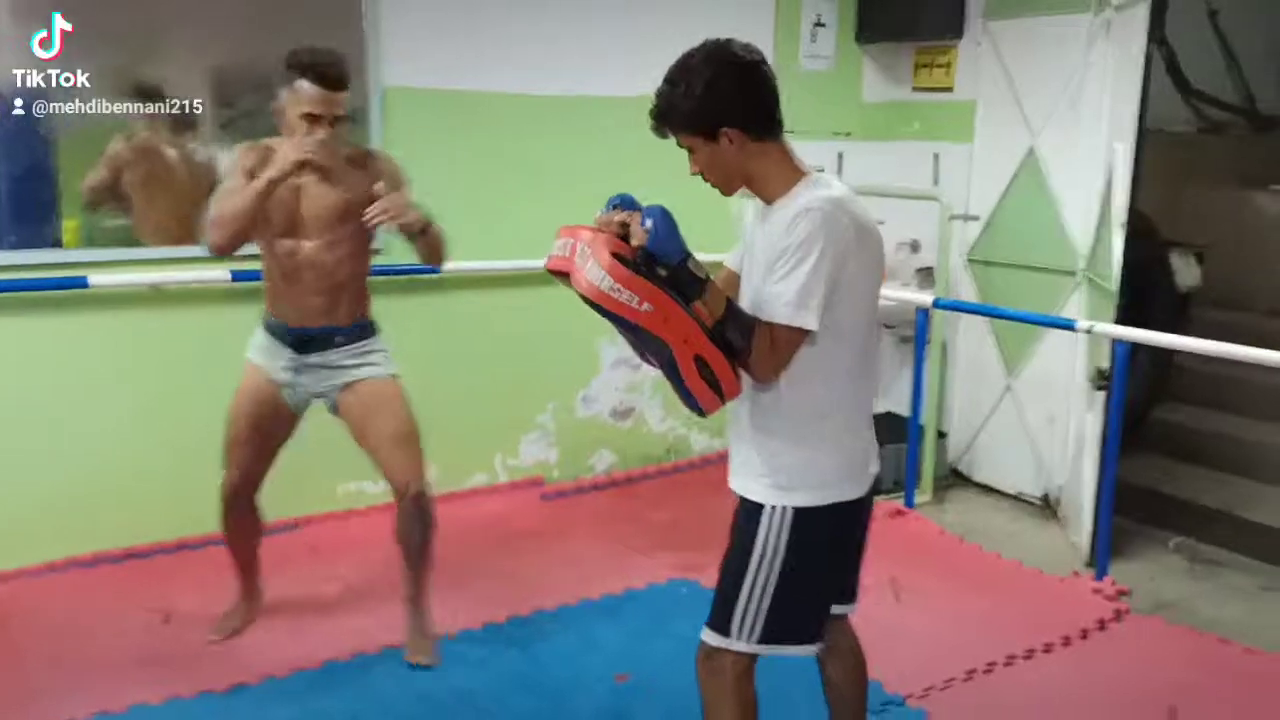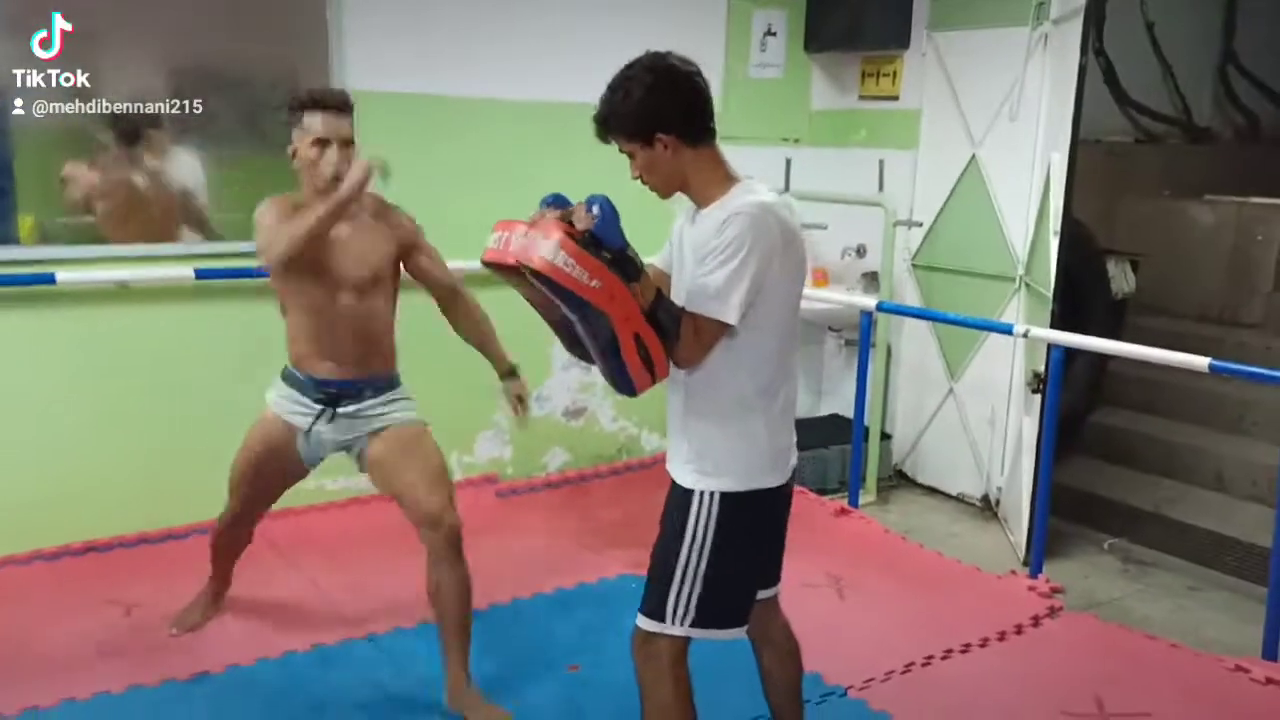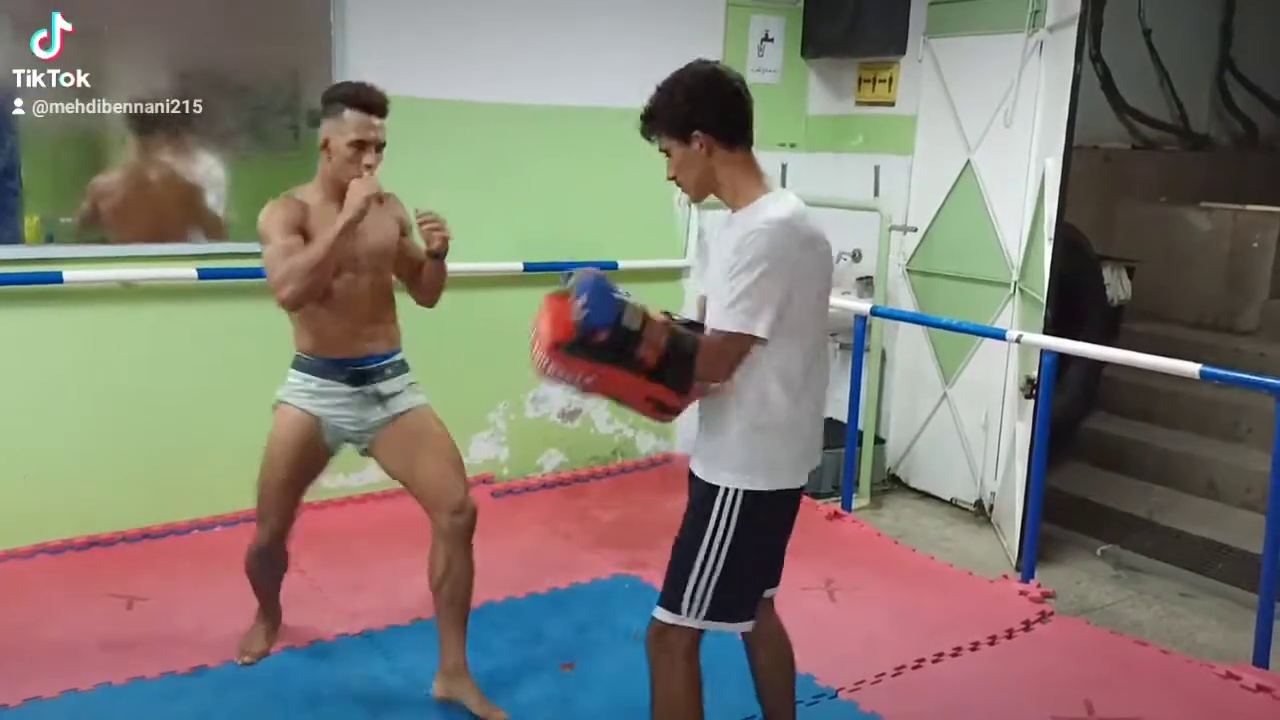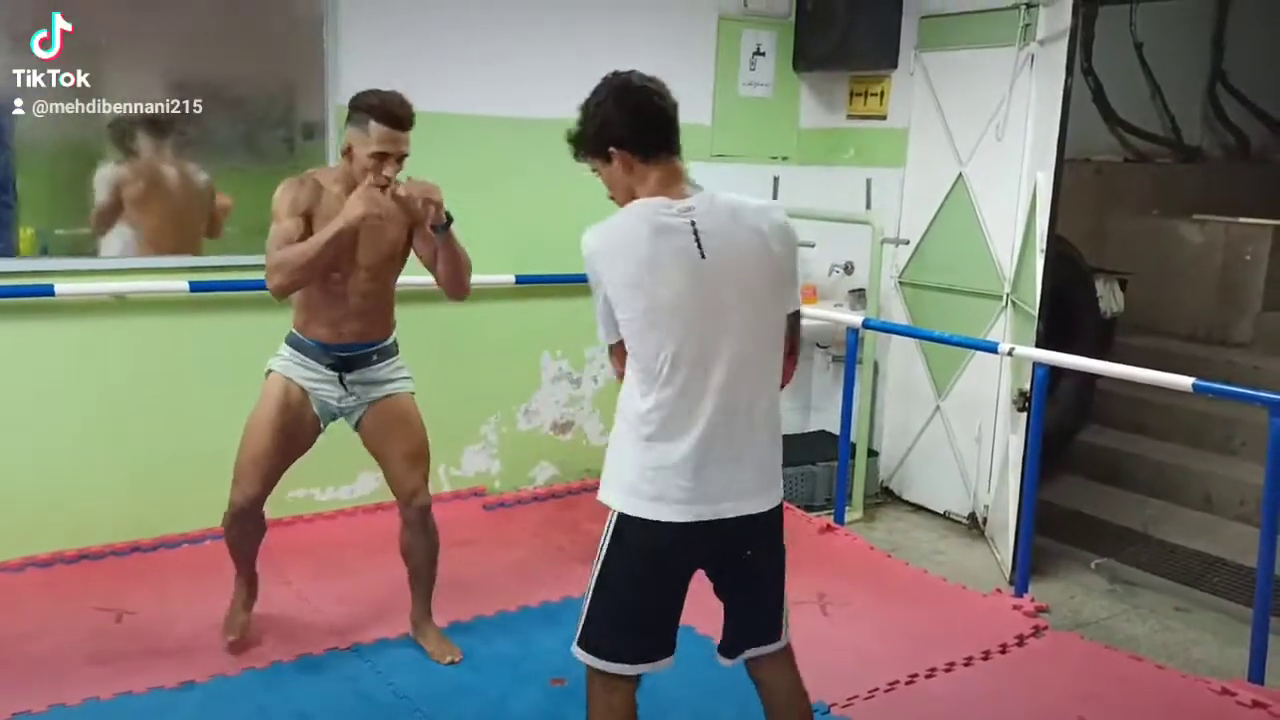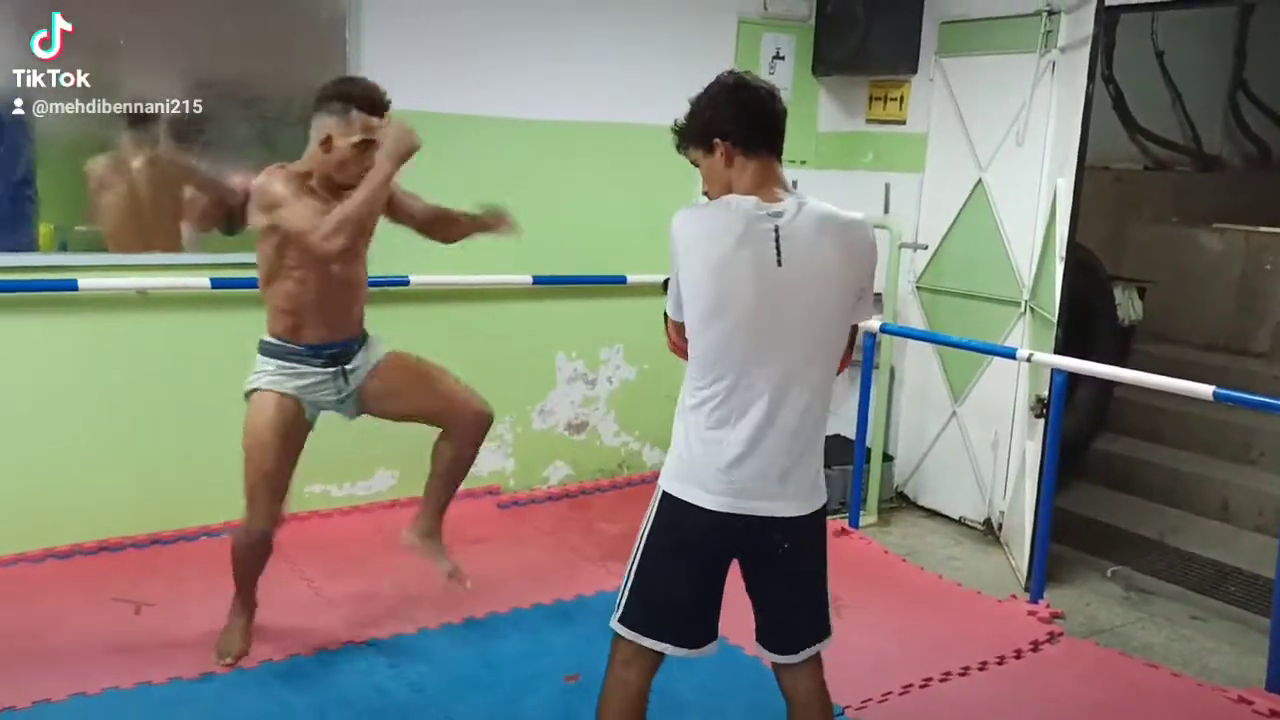
dt=0.7s
person 1, frame 1
left shoulder: (814, 218)
right shoulder: (779, 210)
left elbow: (765, 359)
right elbow: (726, 299)
left wrist: (682, 272)
right wrist: (655, 249)
left hip: (795, 485)
right hip: (832, 472)
left knee: (723, 658)
right knee: (829, 625)
person 1, frame 2
left shoulder: (746, 221)
right shoulder: (704, 214)
left elbow: (686, 347)
right elbow: (652, 296)
left wrist: (617, 259)
left hip: (723, 470)
right hip: (754, 459)
left knee: (657, 643)
right knee: (759, 610)
person 1, frame 3
left shoulder: (765, 233)
right shoulder: (773, 218)
left elbow: (712, 362)
right elbow: (724, 335)
left wrist: (628, 322)
right wrist: (637, 321)
left hip: (744, 465)
right hip: (774, 459)
left knee: (671, 632)
right knee: (754, 608)
person 1, frame 4
left shoulder: (607, 243)
right shoulder: (771, 226)
left elbow: (625, 366)
right elbow: (787, 355)
left hip: (654, 498)
right hip: (752, 490)
right knee: (770, 652)
person 1, frame 5
left shoulder: (693, 229)
right shoulder: (851, 238)
right elbow: (838, 354)
left hip: (698, 488)
right hip: (793, 493)
left knee: (634, 655)
right knee: (799, 665)
person 2, frame 1
left shoulder: (369, 169)
right shoulder: (252, 163)
left elbow: (434, 257)
right elbow: (218, 241)
left wrist: (419, 225)
right wrist: (274, 175)
left hip: (354, 352)
right hip: (279, 350)
left knee: (411, 489)
right knee: (236, 488)
left ankle: (416, 607)
right ankle: (249, 595)
person 2, frame 2
left shoulder: (388, 220)
right shoulder: (278, 211)
left elbow: (454, 297)
right elbow: (280, 254)
left wrist: (505, 368)
right wrist: (342, 194)
left hip: (379, 403)
right hip: (298, 400)
left knee: (444, 528)
right knee: (236, 519)
right ankle: (214, 593)
person 2, frame 3
left shoulder: (389, 209)
right shoulder: (285, 212)
left elbow: (428, 296)
right elbow: (288, 291)
left wrist: (436, 255)
right wrist: (343, 220)
left hip: (390, 386)
right hip: (315, 387)
left knee: (458, 513)
right knee: (268, 535)
right ankle: (267, 617)
person 2, frame 4
left shoulder: (410, 203)
right shoulder: (300, 193)
left elbow: (459, 288)
right elbow: (278, 279)
left wrist: (440, 223)
right wrist: (343, 222)
left hip: (378, 369)
right hip: (304, 363)
left knee: (417, 504)
right knee: (245, 500)
left ankle: (422, 619)
right ankle: (245, 589)
person 2, frame 5
left shoulder: (370, 184)
right shoulder: (276, 187)
left elbow: (433, 223)
right elbow: (327, 239)
left wrist: (477, 219)
right wrist: (390, 166)
left hip: (357, 356)
right hip: (286, 368)
left knee: (473, 414)
right knee: (261, 519)
left ankle: (427, 527)
right ankle: (242, 613)
